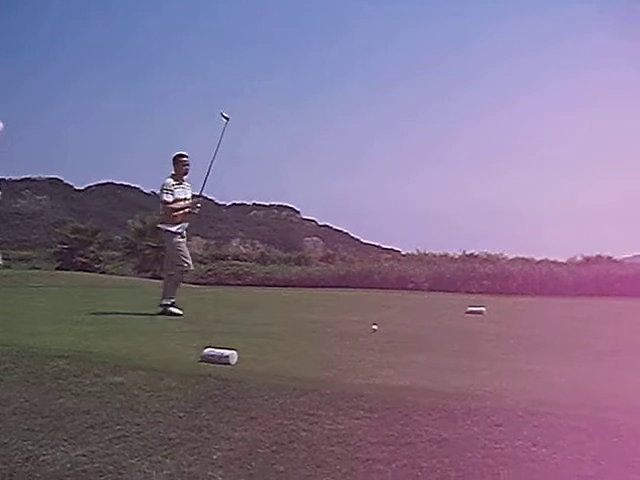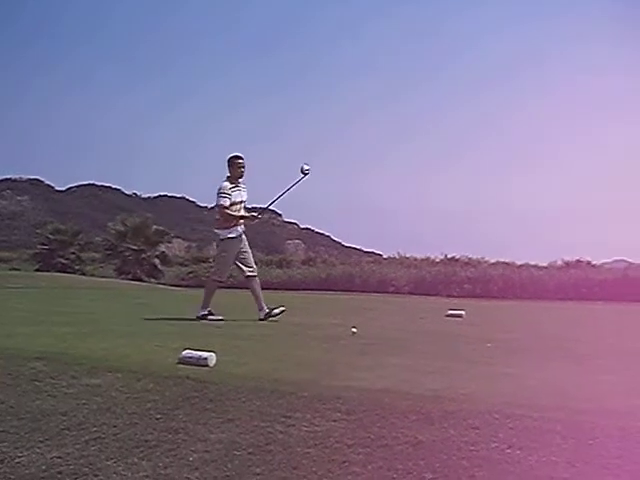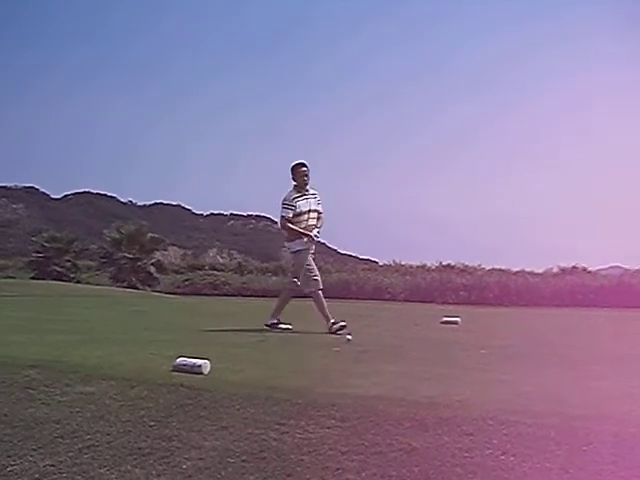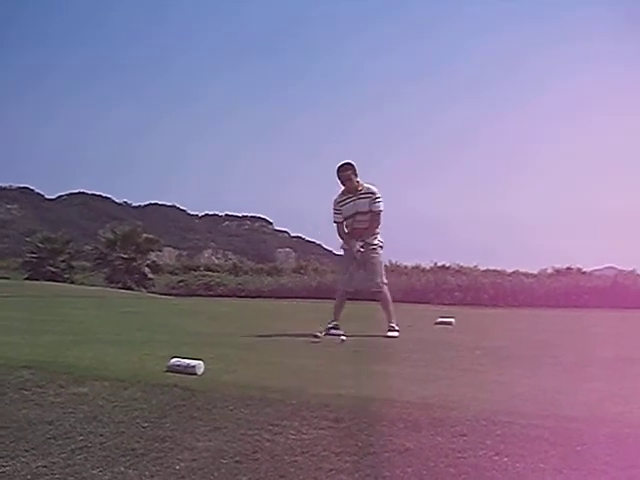
dt=0.7s
person 1, frame 1
left shoulder: (187, 186)
right shoulder: (168, 184)
right elbow: (166, 208)
left wrist: (193, 207)
right wrist: (187, 205)
left hip: (181, 230)
right hip: (171, 230)
left knee: (171, 269)
right knee: (185, 265)
left ankle: (167, 300)
right ankle: (169, 300)
person 1, frame 2
left shoulder: (242, 187)
right shoulder: (225, 187)
right elbow: (223, 212)
left wrist: (249, 215)
right wrist: (245, 216)
left hip: (239, 234)
right hip: (228, 236)
left knee: (251, 271)
right knee: (219, 274)
left ankle: (263, 310)
right ankle: (204, 310)
person 1, frame 3
left shoulder: (314, 194)
right shoulder: (290, 199)
left elbow: (319, 218)
right elbow: (284, 224)
left wrist: (314, 231)
right wrist: (304, 233)
left hip: (310, 244)
right hip: (298, 245)
left knee: (294, 284)
right knee: (314, 284)
left ankle: (274, 318)
right ankle: (330, 322)
person 1, frame 4
left shoulder: (372, 193)
right shoulder: (339, 200)
left elbow: (376, 221)
right elbow: (340, 228)
left wrist: (362, 241)
right wrist: (352, 244)
left hip: (371, 244)
right hip: (350, 245)
left knee: (380, 284)
right knee: (345, 285)
left ankle: (392, 323)
right ankle: (334, 322)
